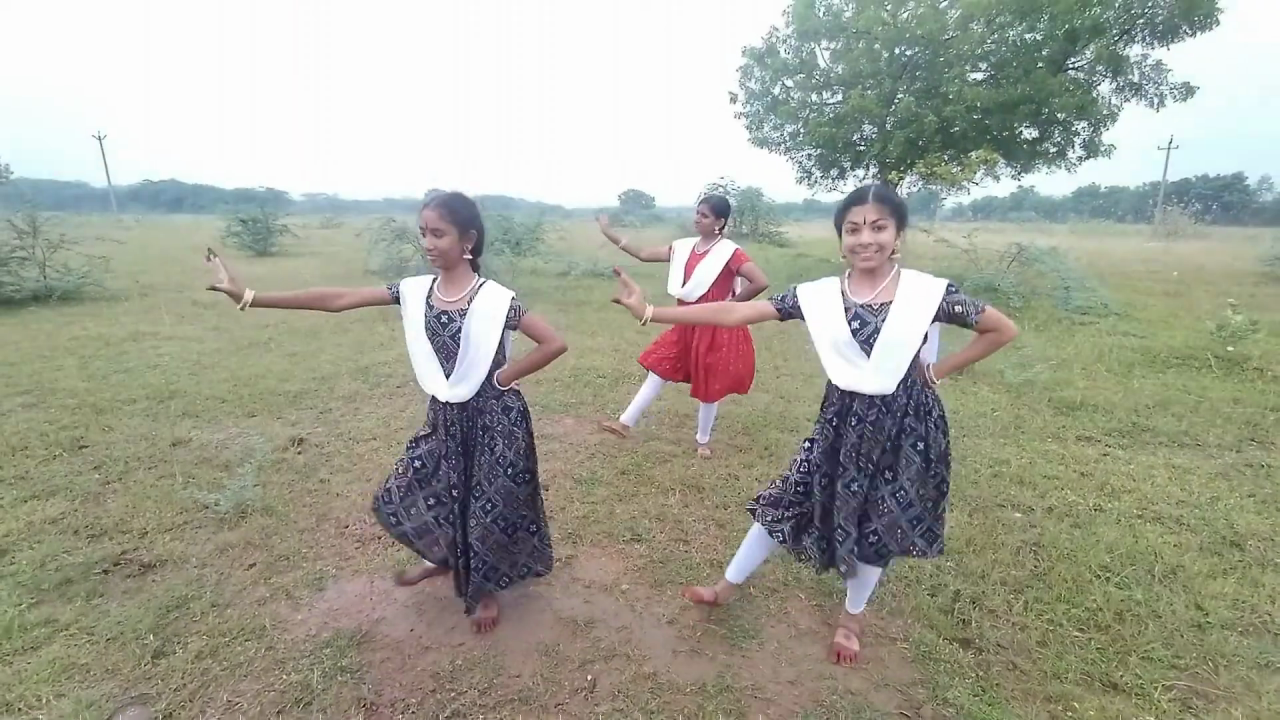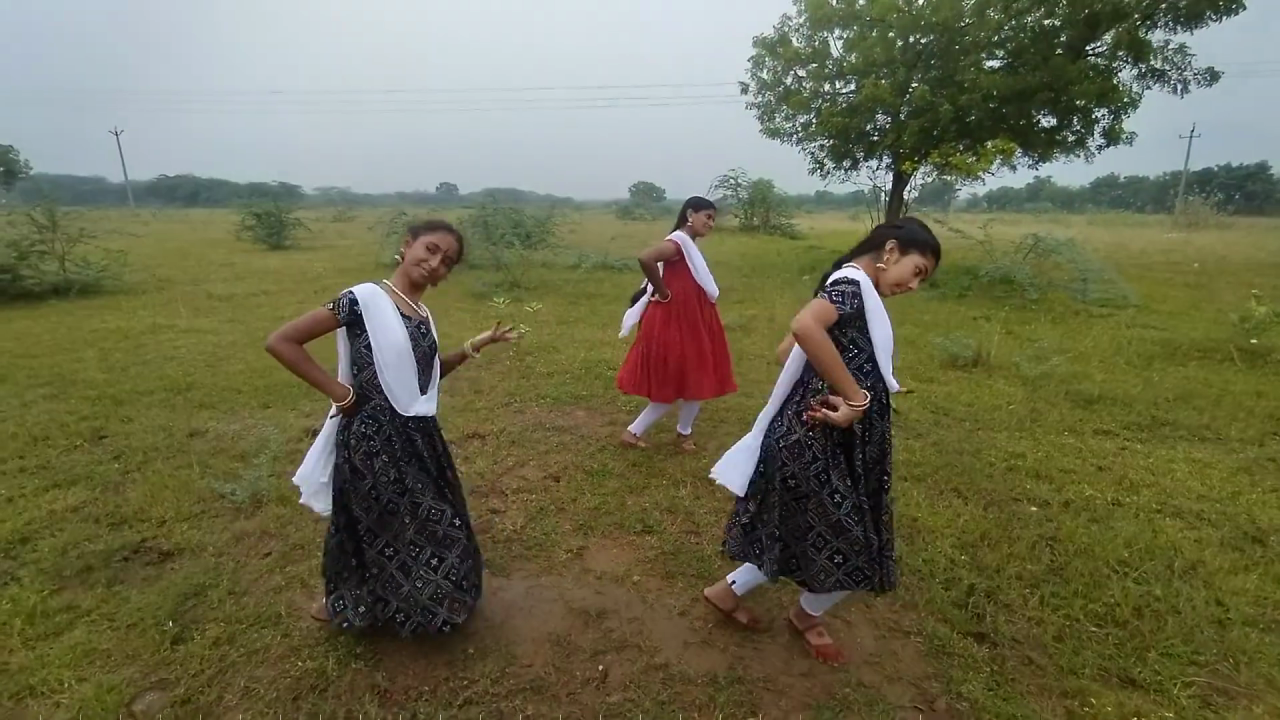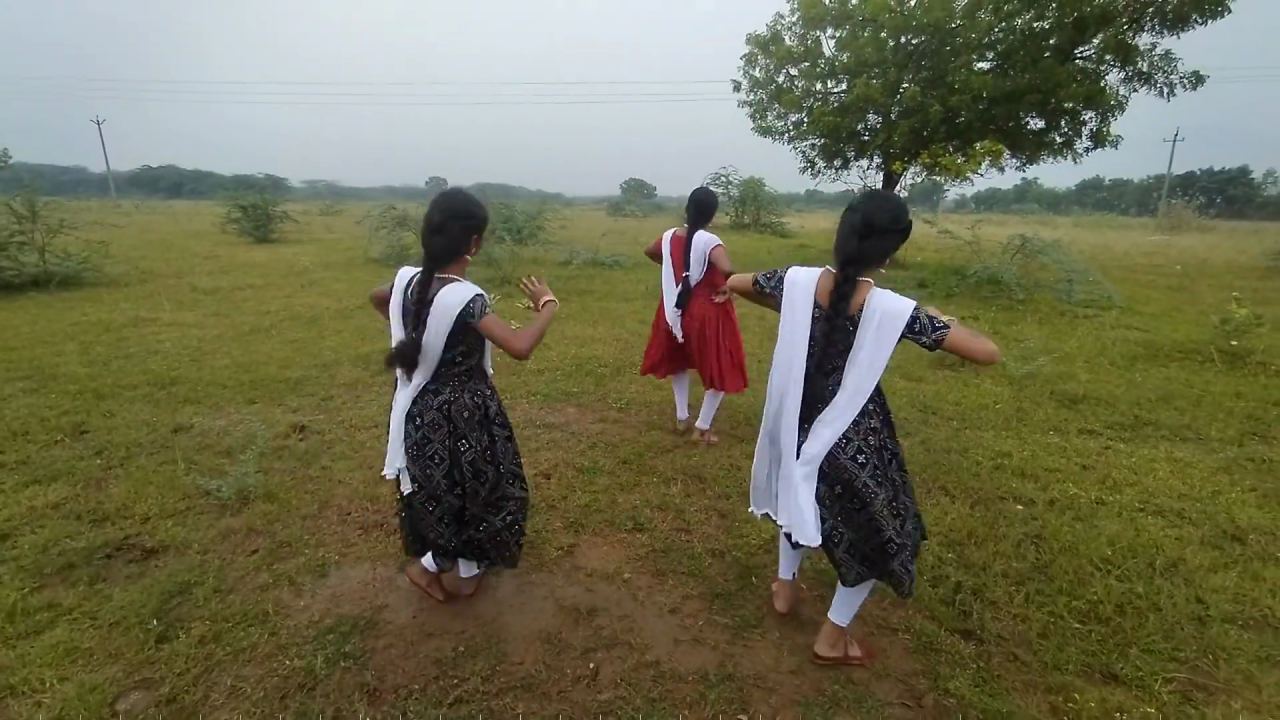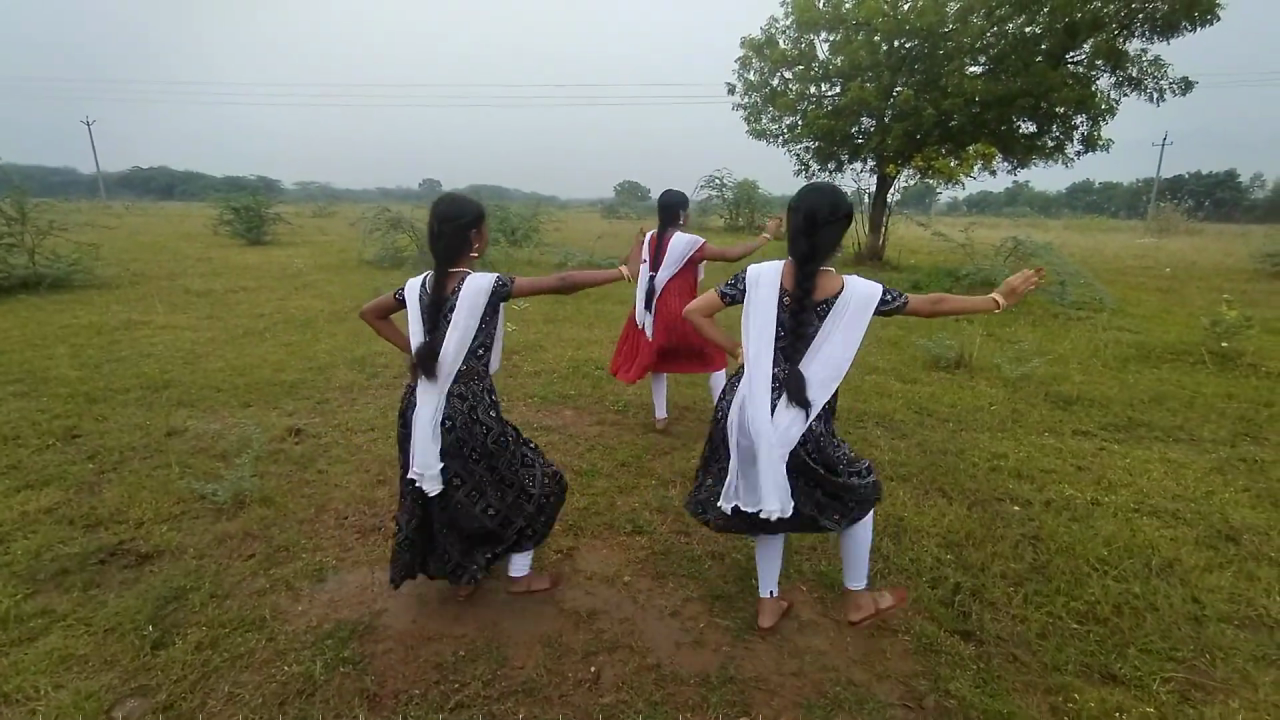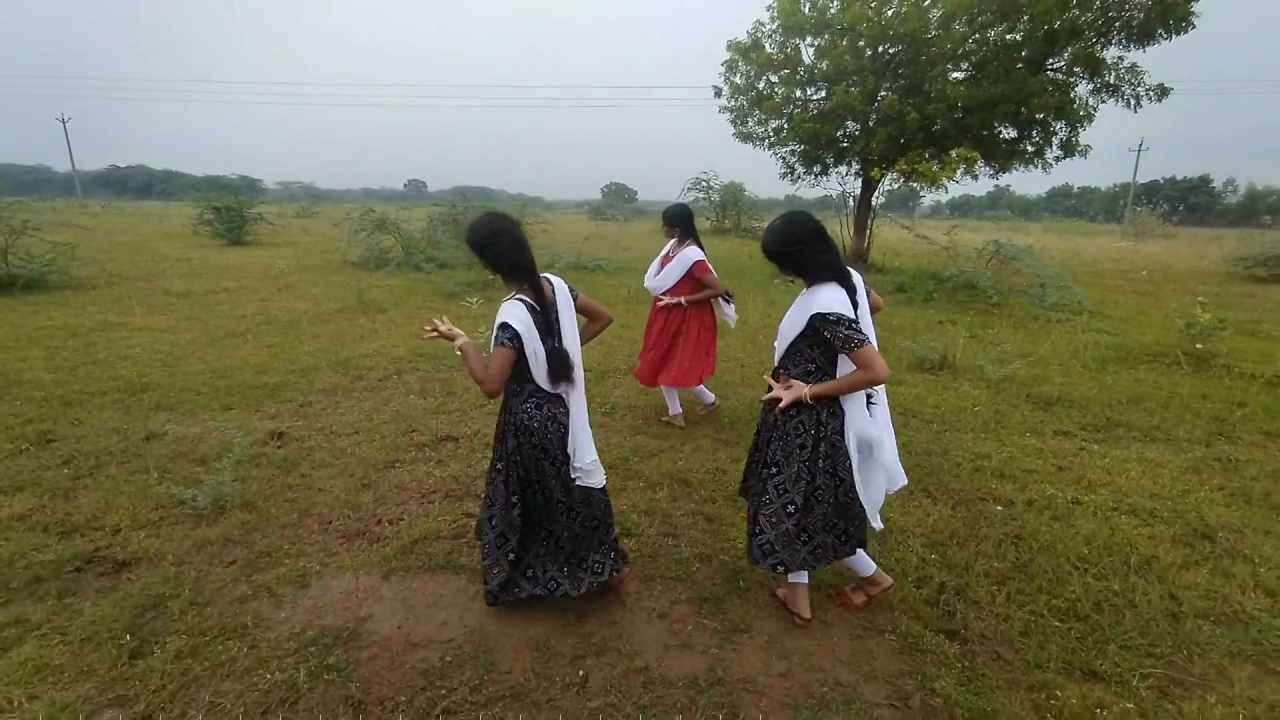
dt=1s
person 1, frame 1
left shoulder: (930, 293)
right shoulder: (816, 296)
left elbow: (1003, 330)
right elbow: (735, 313)
left wrist: (936, 372)
right wrist: (651, 312)
left hip: (902, 425)
right hip: (843, 418)
left knee: (879, 524)
right knee: (786, 503)
left ankle: (851, 616)
right ankle: (728, 586)
person 1, frame 2
left shoulder: (855, 292)
right shoulder: (853, 285)
right elbow: (803, 325)
right wrist: (856, 396)
left hip: (829, 440)
right hip: (817, 443)
left knee: (807, 537)
right knee: (850, 546)
left ankle: (728, 591)
right ankle: (806, 615)
person 1, frame 3
left shoulder: (797, 281)
right shoulder: (893, 309)
left elbow: (735, 284)
right elbow: (987, 353)
right wrist: (947, 324)
left hip: (798, 428)
right hip: (854, 441)
left knee: (806, 501)
right knee: (875, 536)
left ankle: (785, 584)
right ankle: (832, 637)
person 1, frame 4
left shoulder: (759, 276)
right shoulder: (856, 293)
left elbow: (692, 312)
right elbow: (930, 304)
left wrist: (740, 351)
right wrist: (997, 299)
left hip: (744, 411)
right hip: (797, 425)
left knee: (774, 505)
right knee: (856, 494)
left ankle: (768, 602)
right ankle: (856, 598)
person 1, frame 5
left shoulder: (826, 308)
right shoulder: (846, 281)
left elbow: (878, 371)
right elbow: (874, 305)
left wrist: (812, 389)
left hip: (812, 419)
right hip: (816, 415)
left knee: (808, 511)
right knee: (804, 506)
left ankle: (872, 576)
right ankle: (798, 590)
person 2, frame 1
left shoulder: (497, 300)
right shoulder: (414, 291)
left elbow: (555, 343)
right elbow: (338, 300)
left wrist: (505, 377)
right wrist: (251, 297)
left hip: (492, 417)
right hip: (446, 417)
left knee: (489, 505)
right knee: (406, 495)
left ankle: (486, 591)
right ankle: (441, 558)
person 2, frame 2
left shoulder: (423, 315)
right shoulder: (362, 300)
right elbow: (280, 342)
left wrist: (472, 348)
right wrist: (339, 391)
left hip: (415, 434)
right hip: (374, 436)
person 2, frame 3
left shoulder: (408, 280)
right shoulder: (466, 299)
left elbow: (377, 299)
right elbow: (519, 347)
right wrist: (548, 305)
left hip: (421, 409)
right hip: (461, 410)
left knee: (443, 492)
right knee: (491, 490)
left ankle: (462, 569)
right ankle: (429, 564)
person 2, frame 4
left shoulder: (418, 287)
right shoulder: (485, 287)
left elbow: (369, 313)
right elbow: (560, 284)
right wrist: (623, 272)
left hip: (421, 408)
right hip: (467, 409)
left knee: (441, 493)
right knee: (532, 484)
left ankle: (465, 572)
right ankle: (520, 573)
person 2, frame 5
left shoulder: (512, 315)
right shoulder: (555, 285)
left elbow: (491, 385)
right elbow: (602, 318)
left wrist: (460, 340)
left hip: (530, 419)
right hip: (565, 411)
left knee: (526, 502)
right knee: (565, 493)
person 3, frame 1
left shoulder: (730, 252)
right shoulder: (684, 247)
left elbow: (761, 282)
right elbow: (644, 254)
left wrist: (733, 302)
right wrist: (611, 235)
left hip: (714, 325)
right hip: (686, 322)
left knee: (709, 385)
right knee: (658, 368)
left ankle: (703, 439)
right ankle: (626, 423)
person 3, frame 2
left shoulder: (688, 246)
right shoulder: (679, 242)
right elbow: (645, 258)
right wrist: (662, 293)
left hip: (689, 324)
right hip: (674, 323)
left knee: (687, 383)
right knee: (687, 383)
left ankle: (634, 432)
right ankle: (684, 432)
person 3, frame 3
left shoulder: (670, 236)
right shoulder: (709, 241)
left elbow: (649, 252)
right elbow: (727, 270)
right wrist: (724, 289)
left hip: (674, 313)
right hip: (706, 314)
left knee: (679, 364)
right knee: (720, 370)
left ankle: (682, 418)
right ankle: (703, 428)
person 3, frame 4
left shoulder: (648, 240)
right shoulder: (689, 243)
left elbow: (634, 268)
right elbow: (733, 254)
right wrist: (766, 236)
left hip: (652, 311)
right hip: (678, 313)
left knee: (659, 363)
right knee: (714, 358)
left ankle: (660, 417)
person 3, frame 5
left shoulder: (692, 257)
right shoulder: (674, 245)
left elbow: (720, 288)
left wrist: (683, 300)
left hip: (686, 318)
right hip: (667, 316)
left knee: (679, 367)
right knee: (667, 365)
left ankle: (709, 399)
right ankle: (675, 412)
